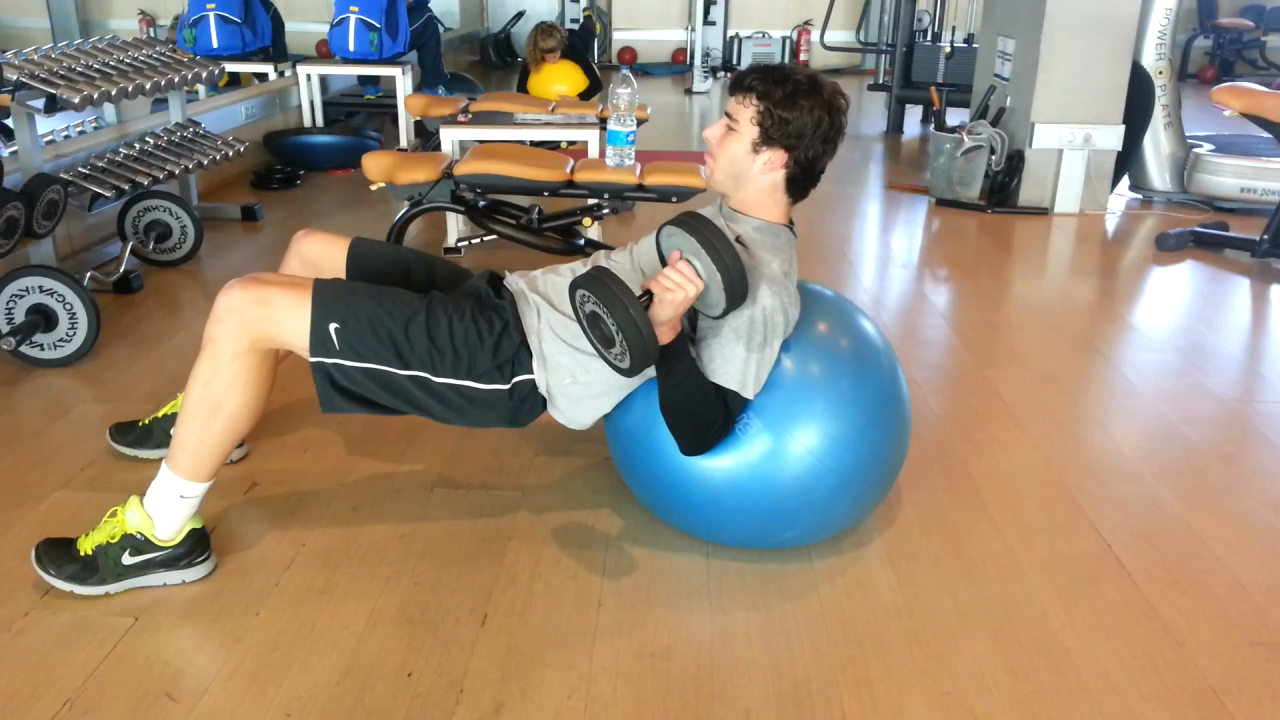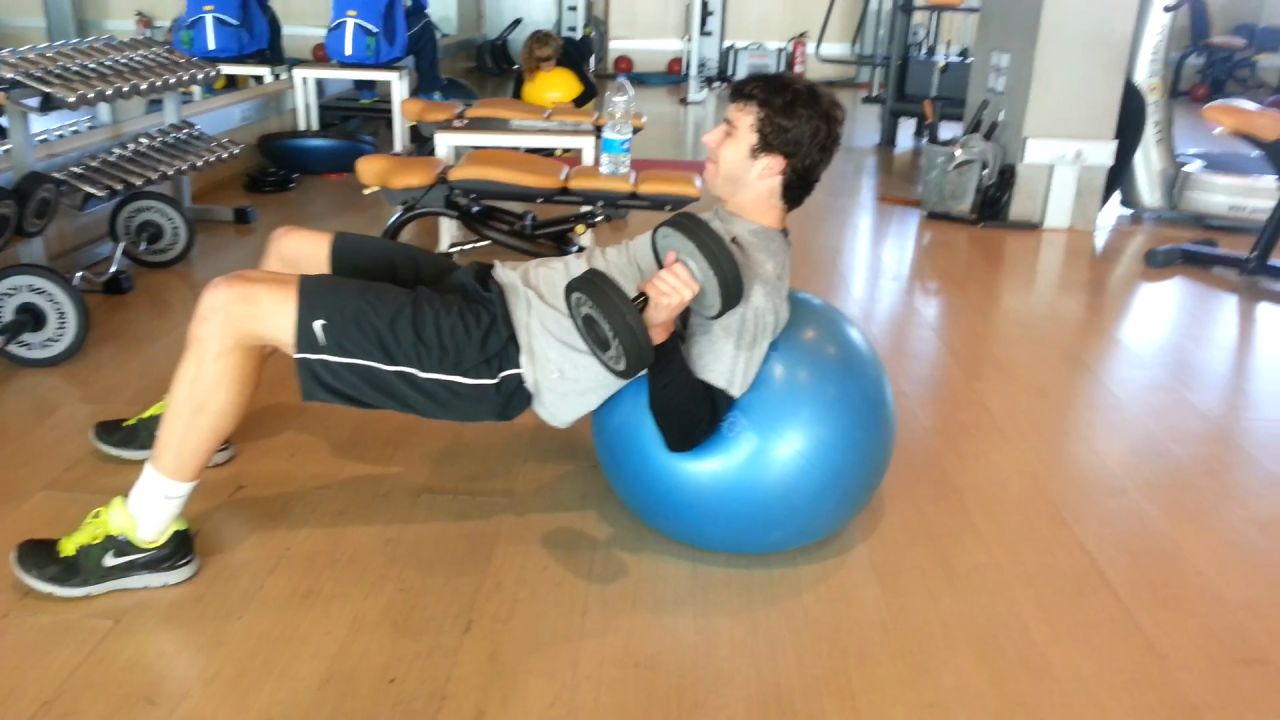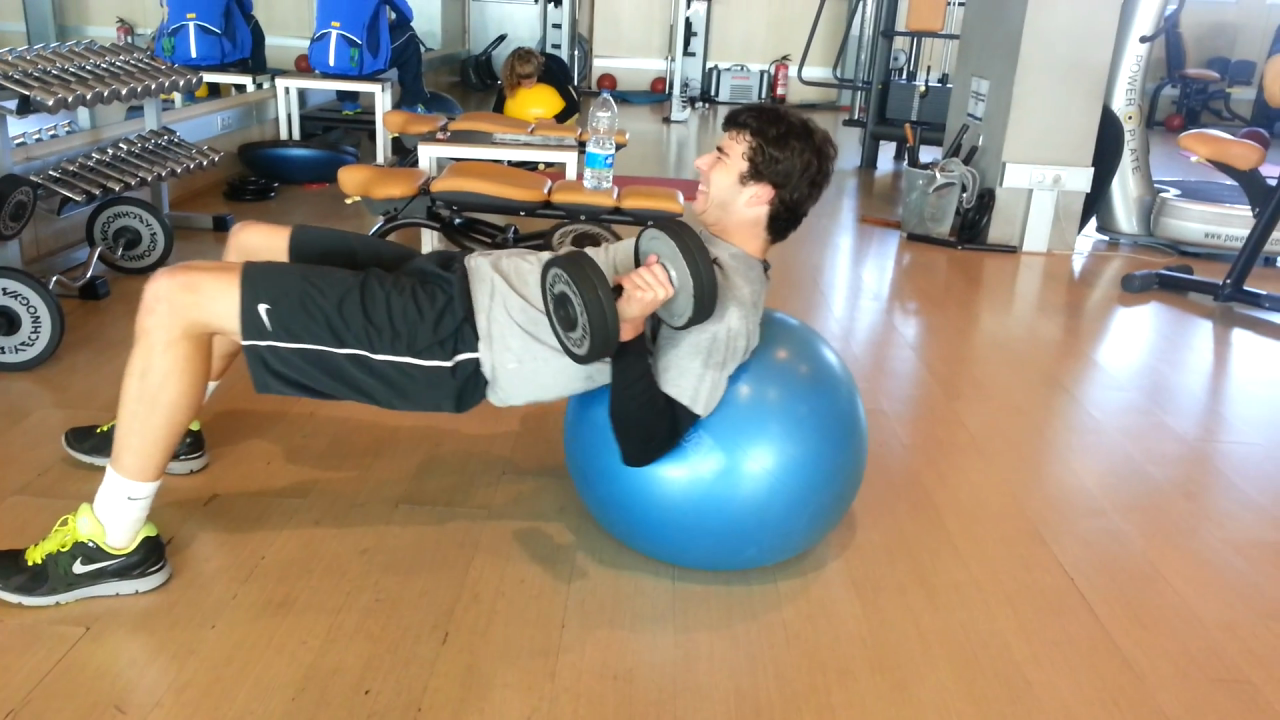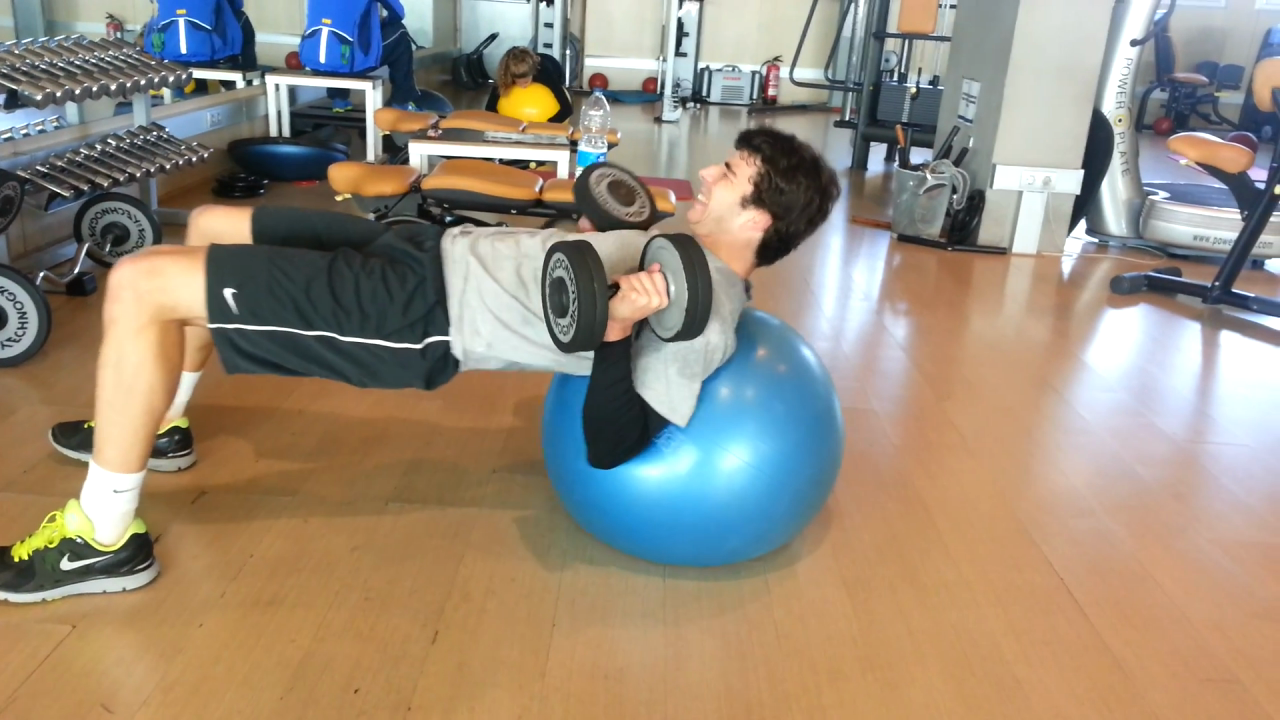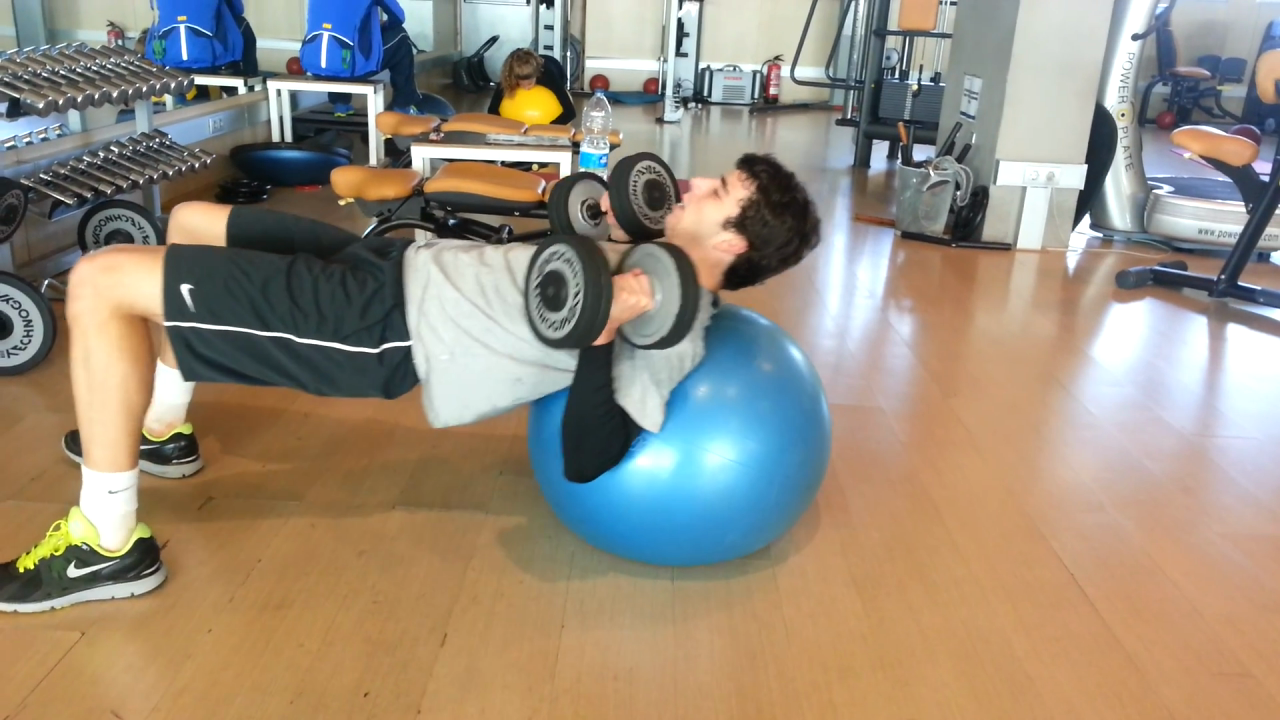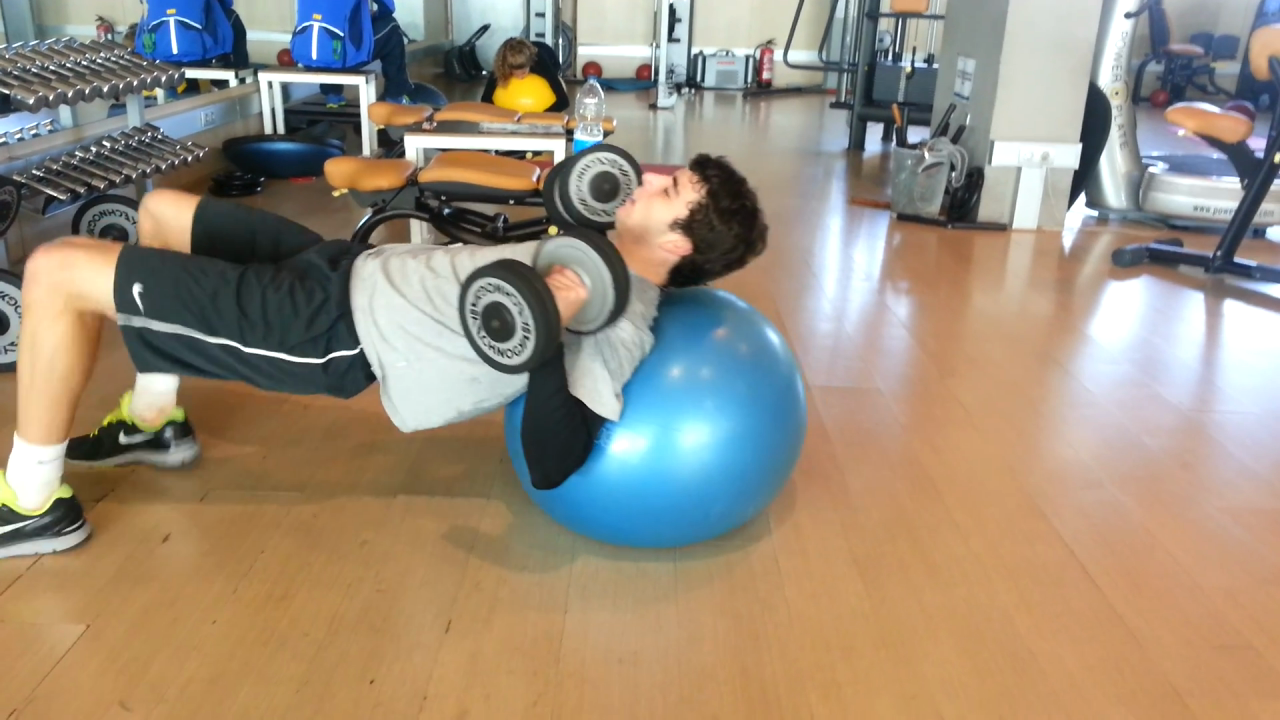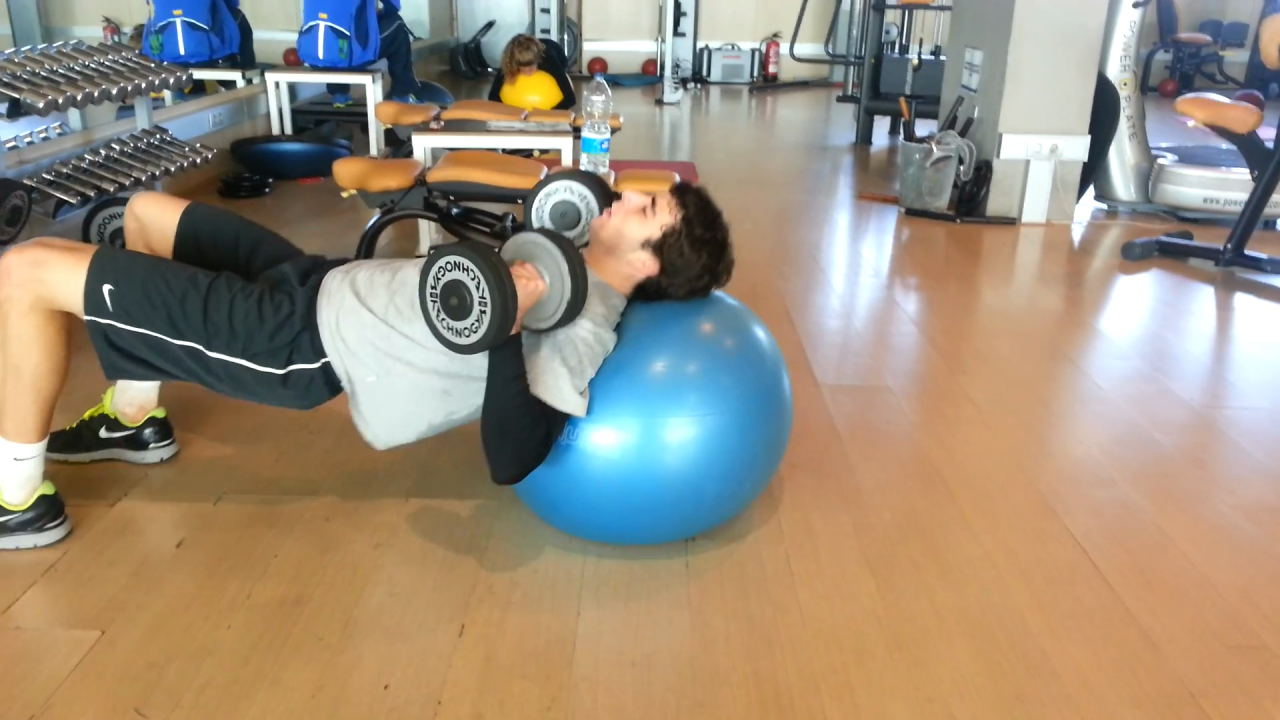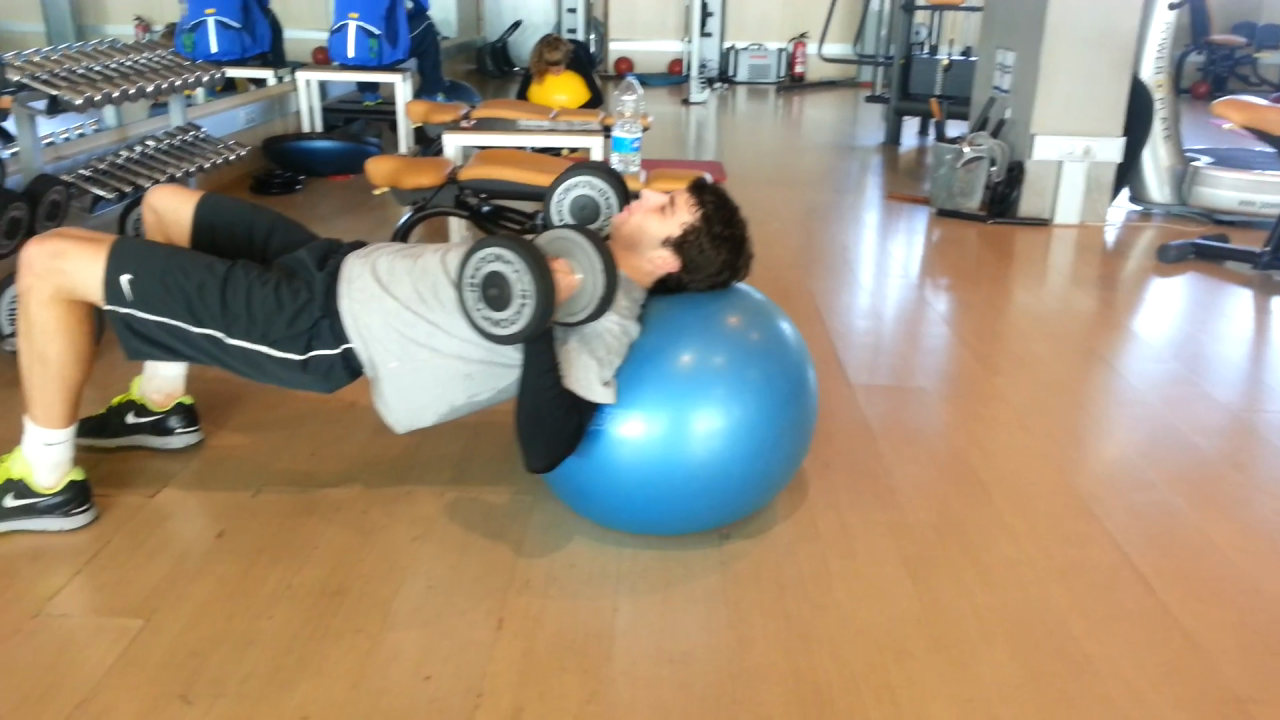
dt=0.3s
person 1, frame 1
left shoulder: (762, 290)
right shoulder: (734, 220)
left elbow: (699, 433)
left wrist: (667, 331)
left hip: (511, 360)
right hip: (506, 300)
left knee: (246, 309)
right knee: (310, 250)
left ankle: (162, 533)
right ankle: (205, 419)
person 1, frame 2
left shoulder: (752, 289)
right shoulder: (727, 231)
left elbow: (686, 429)
left wrist: (660, 330)
left hip: (498, 352)
right hip: (495, 291)
left knee: (232, 307)
right knee: (288, 246)
left ankle: (146, 534)
right ankle: (193, 418)
person 1, frame 3
left shoulder: (727, 312)
right shoulder: (709, 255)
left elbow: (643, 440)
left wrist: (628, 326)
left hip: (452, 334)
right hip: (458, 281)
left knee: (173, 297)
right knee: (248, 240)
left ankle: (116, 540)
right ankle: (169, 429)
person 1, frame 4
left shoulder: (705, 321)
right shoulder: (693, 261)
left elbow: (611, 444)
left wrist: (618, 327)
right wrist: (602, 242)
left hip: (426, 313)
right hip: (436, 257)
left knee: (141, 285)
right knee: (211, 225)
left ankle: (104, 534)
right ankle: (159, 424)
person 1, frame 5
left shoulder: (670, 335)
right shoulder: (657, 271)
left elbow: (586, 459)
left wrist: (601, 333)
right wrist: (614, 237)
left hip: (381, 324)
right hip: (397, 269)
left knee: (100, 281)
right knee: (190, 222)
left ankle: (110, 541)
right ankle: (162, 431)
person 1, frame 6
left shoulder: (617, 326)
left elbow: (549, 463)
left hip: (336, 326)
right hip: (354, 270)
right knee: (161, 211)
right ankle: (153, 421)
person 1, frame 7
left shoulder: (580, 331)
right shoulder: (577, 277)
left elbow: (512, 460)
left wrist: (508, 327)
left hip: (303, 336)
right hip: (323, 286)
right knee: (145, 211)
right ankle: (135, 418)
person 1, frame 8
left shoulder: (605, 323)
left elbow: (543, 449)
left wrist: (541, 320)
left hip: (326, 322)
right hip: (345, 268)
right knee: (165, 204)
right ankle: (160, 405)
